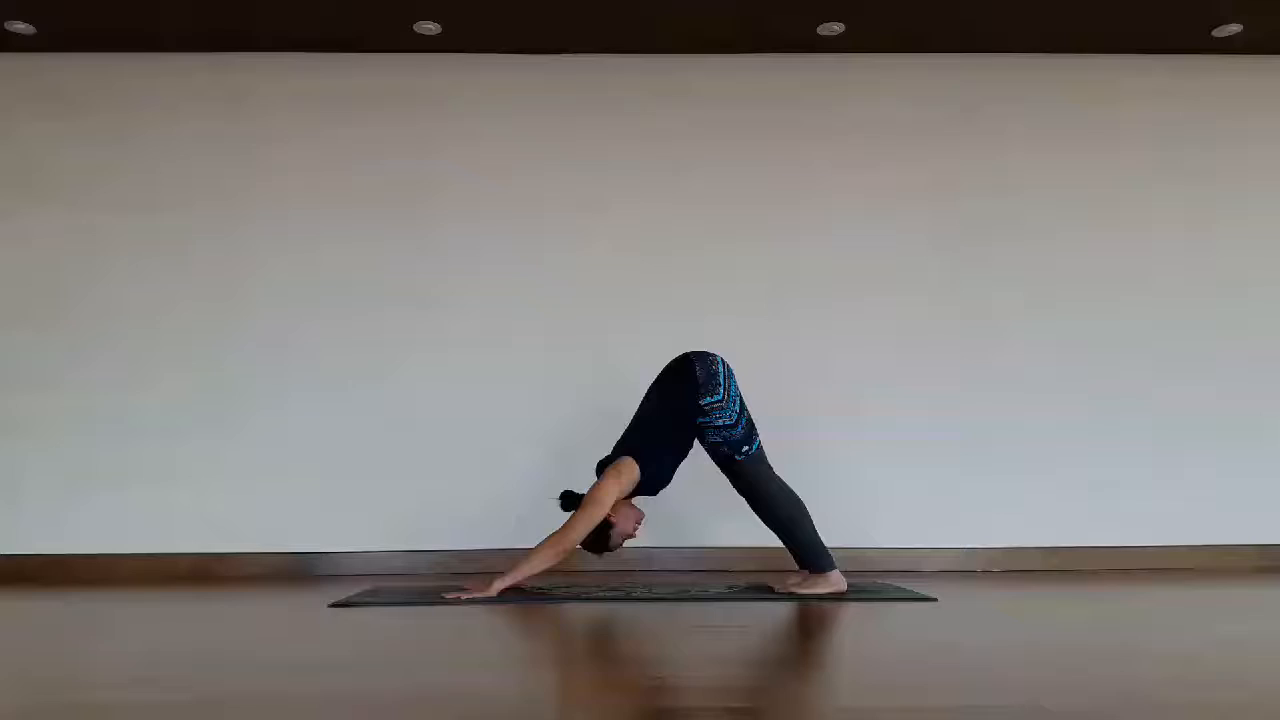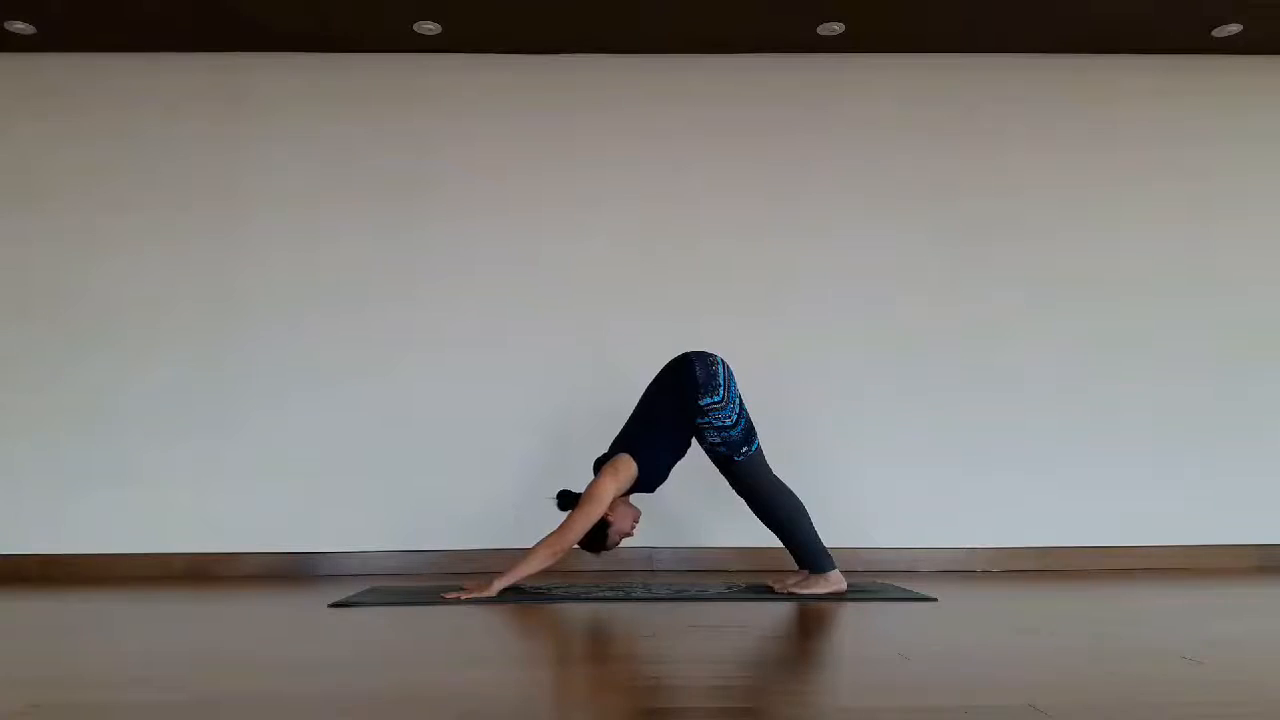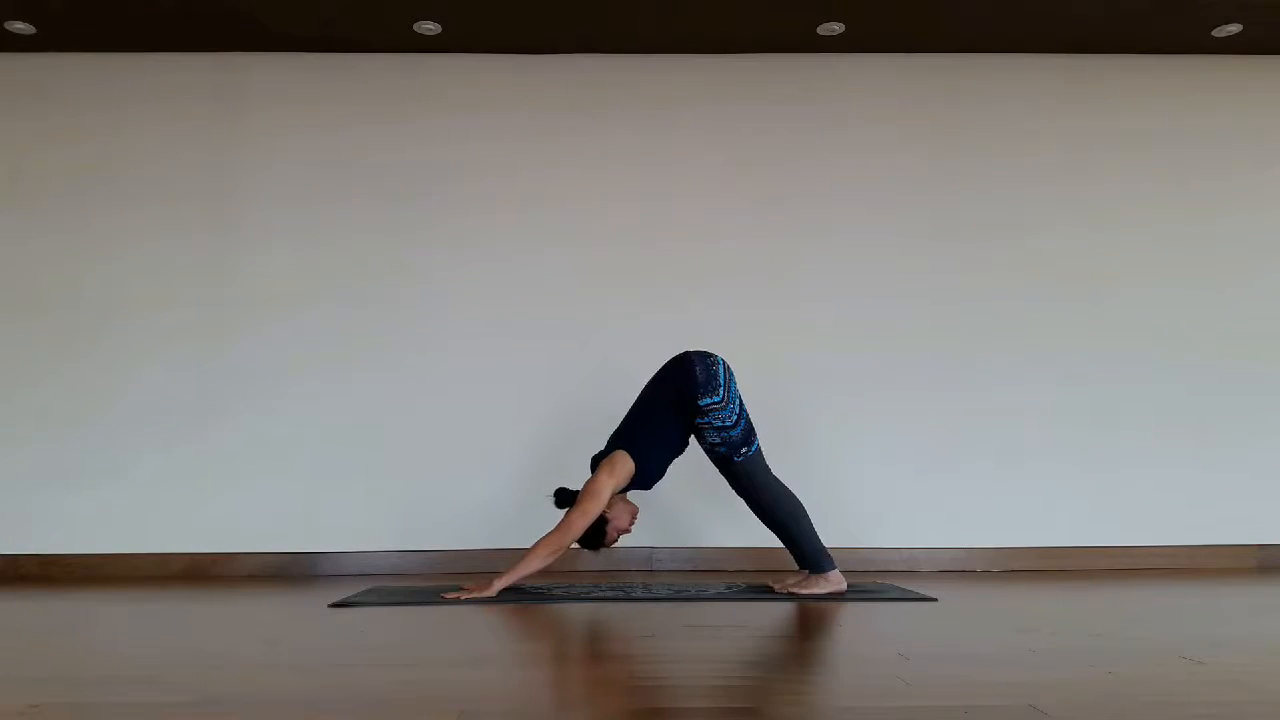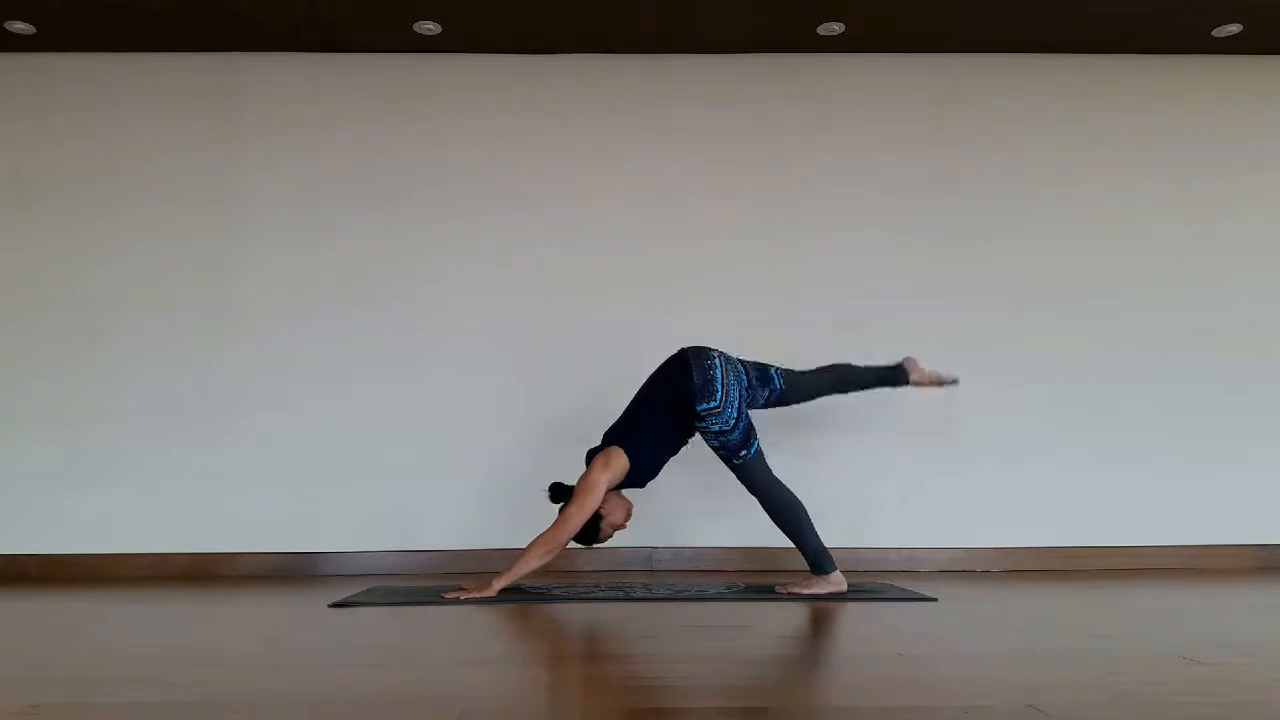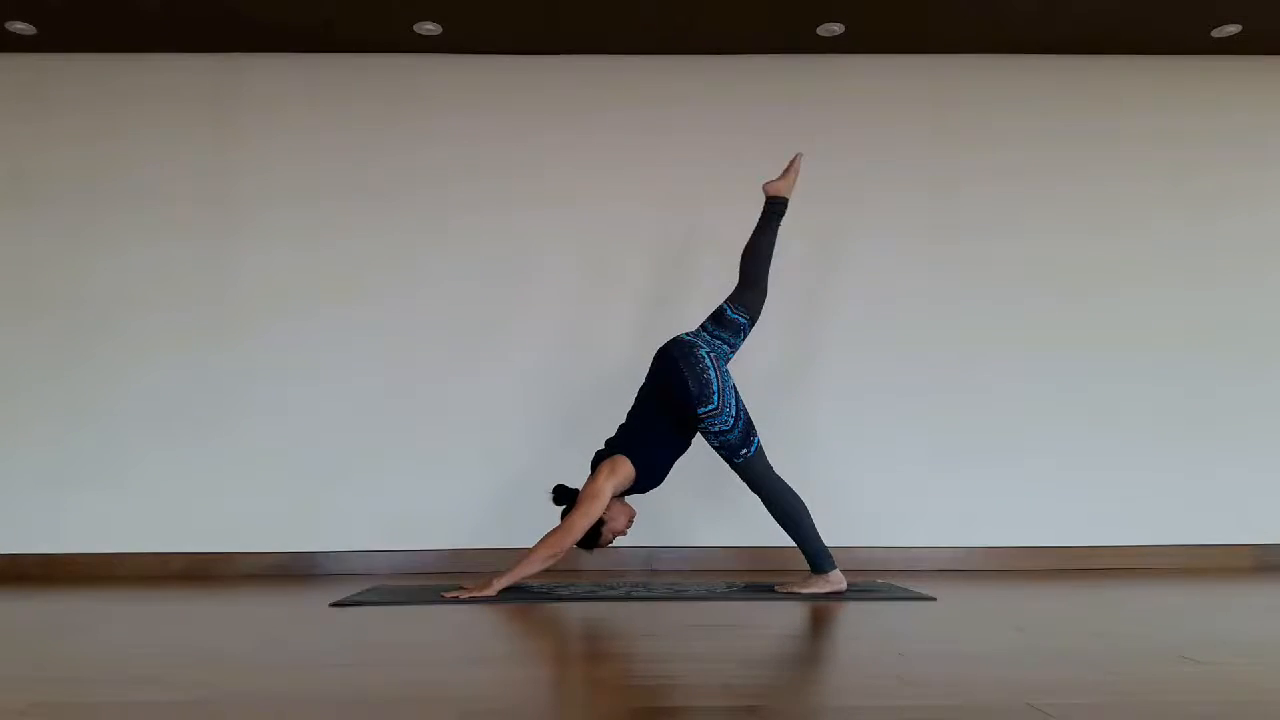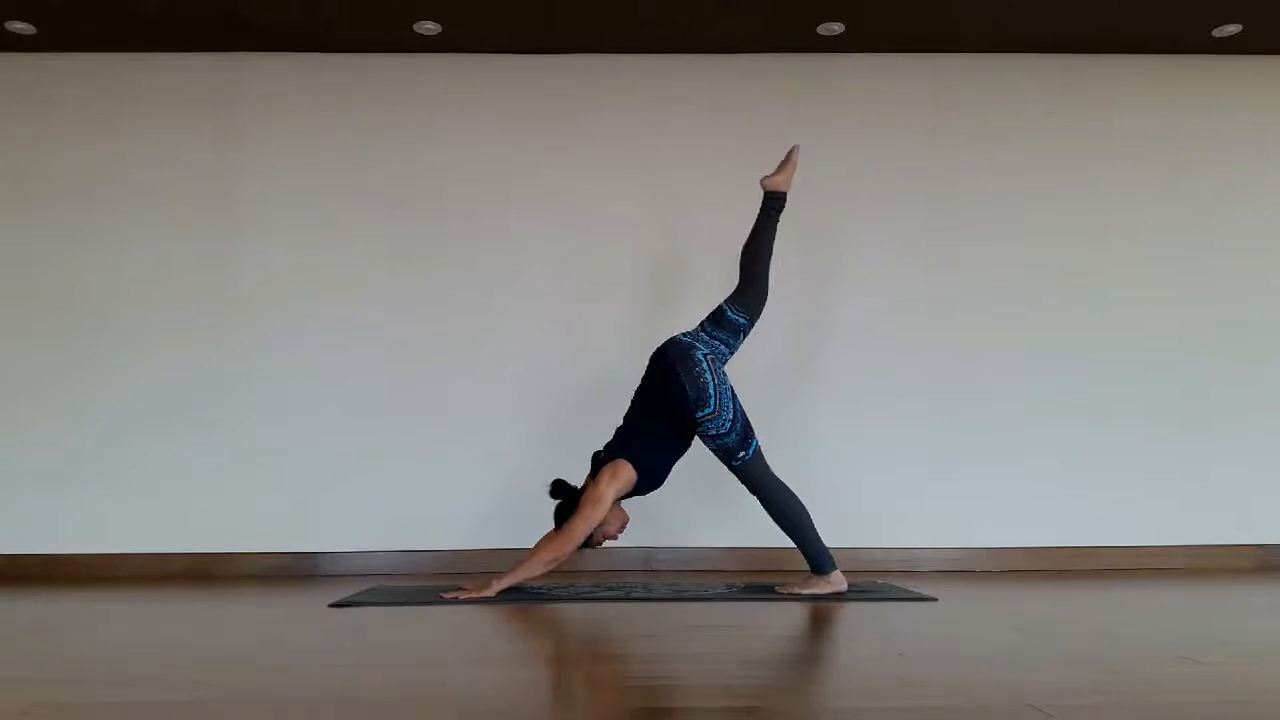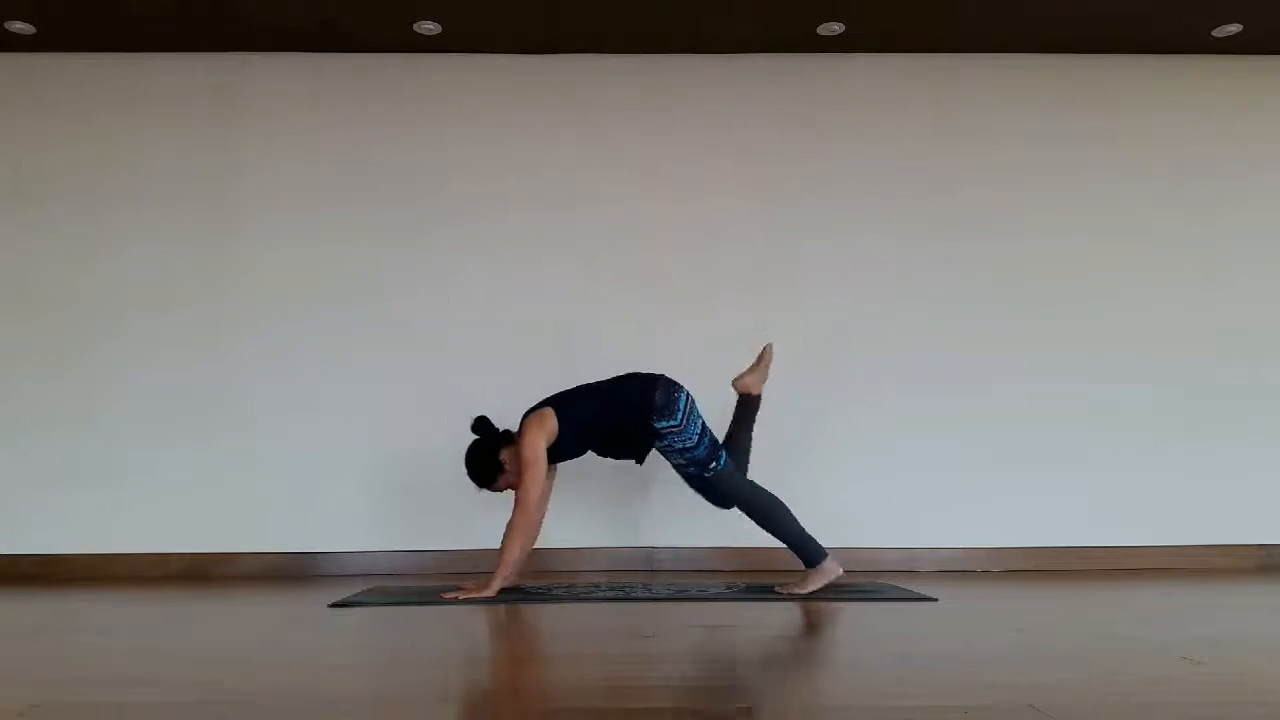
dt=0.2s
person 1, frame 1
left shoulder: (616, 482)
right shoulder: (615, 484)
left elbow: (560, 545)
right elbow: (561, 545)
right wrist: (502, 582)
left hip: (703, 382)
right hip: (696, 390)
left knee: (759, 482)
right knee: (753, 485)
left ankle: (827, 572)
right ankle: (811, 566)
person 1, frame 2
left shoulder: (612, 479)
right shoulder: (613, 481)
left elbow: (558, 544)
right elbow: (558, 545)
right wrist: (500, 581)
left hip: (702, 383)
right hip: (694, 387)
left knee: (758, 482)
right knee: (751, 484)
left ankle: (826, 571)
right ankle: (811, 566)
person 1, frame 3
left shoulder: (606, 479)
right shoulder: (608, 477)
left elbow: (555, 543)
right elbow: (556, 544)
left wrist: (494, 585)
right wrist: (500, 580)
left hip: (703, 383)
right hip: (695, 379)
left knee: (756, 481)
right knee: (752, 480)
left ankle: (825, 571)
right ankle: (815, 566)
person 1, frame 4
left shoulder: (602, 473)
right shoulder: (605, 471)
left elbow: (555, 539)
right elbow: (557, 538)
left wrist: (495, 584)
right wrist: (502, 580)
left hip: (700, 384)
right hip: (699, 370)
left knee: (759, 478)
right knee: (807, 387)
left ankle: (827, 573)
right ankle: (903, 373)
person 1, frame 5
left shoulder: (607, 482)
right shoulder: (607, 480)
left elbow: (558, 544)
right elbow: (559, 541)
left wrist: (494, 584)
right wrist: (501, 580)
left hip: (693, 374)
right hip: (683, 364)
left knee: (762, 479)
right knee: (748, 298)
left ankle: (827, 573)
right ankle: (776, 197)
person 1, frame 6
left shoulder: (607, 484)
right shoulder: (607, 478)
left elbow: (558, 551)
right elbow: (558, 545)
left wrist: (493, 585)
left hip: (699, 380)
right hip: (682, 360)
left knee: (761, 482)
right knee: (748, 299)
left ankle: (827, 573)
right ankle: (774, 195)
person 1, frame 7
left shoulder: (533, 436)
right shoulder: (539, 441)
left elbow: (525, 518)
right elbow: (533, 514)
left wrist: (494, 584)
right wrist: (507, 573)
left hip: (660, 406)
right hip: (644, 415)
left knee: (730, 488)
right knee: (726, 489)
left ankle: (820, 561)
right ankle: (749, 390)
